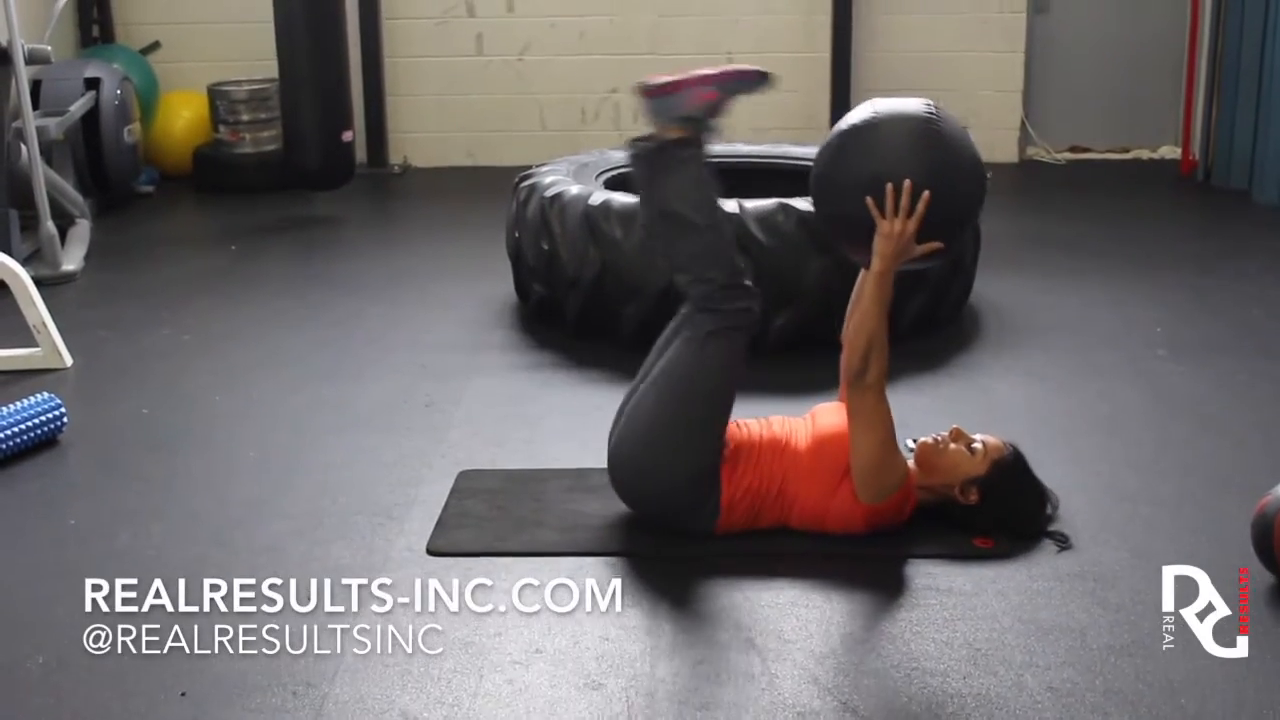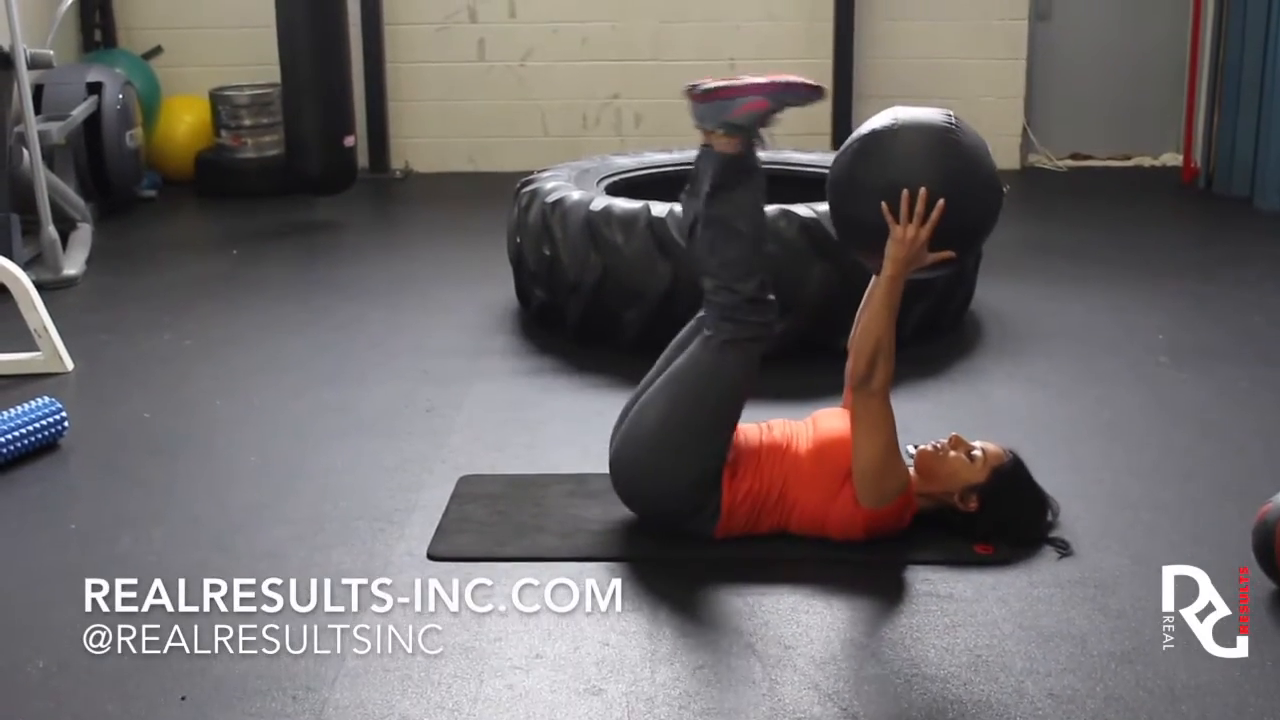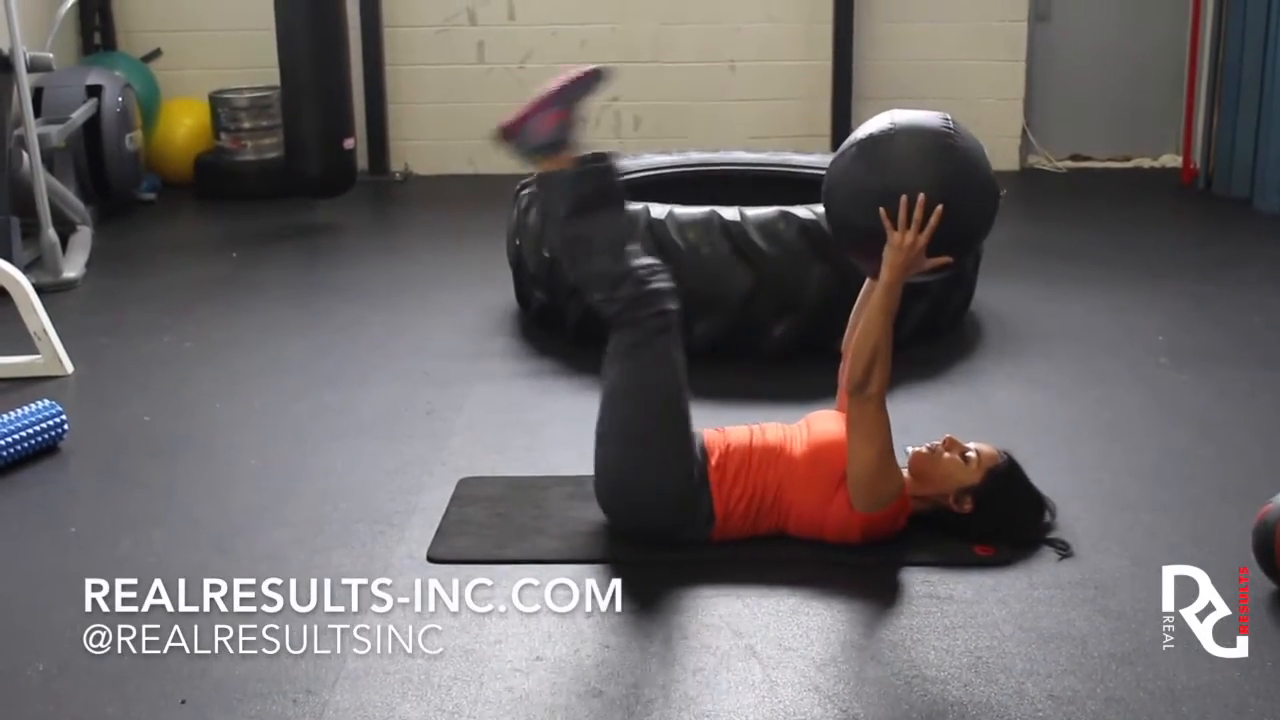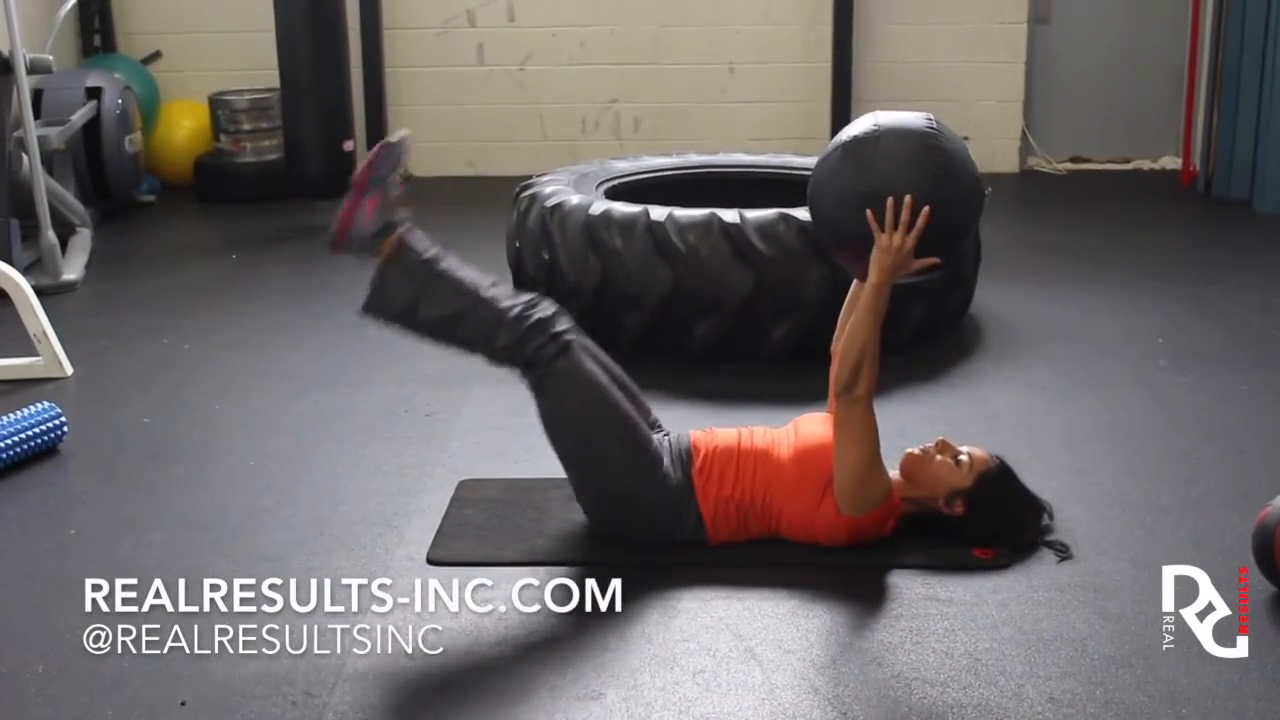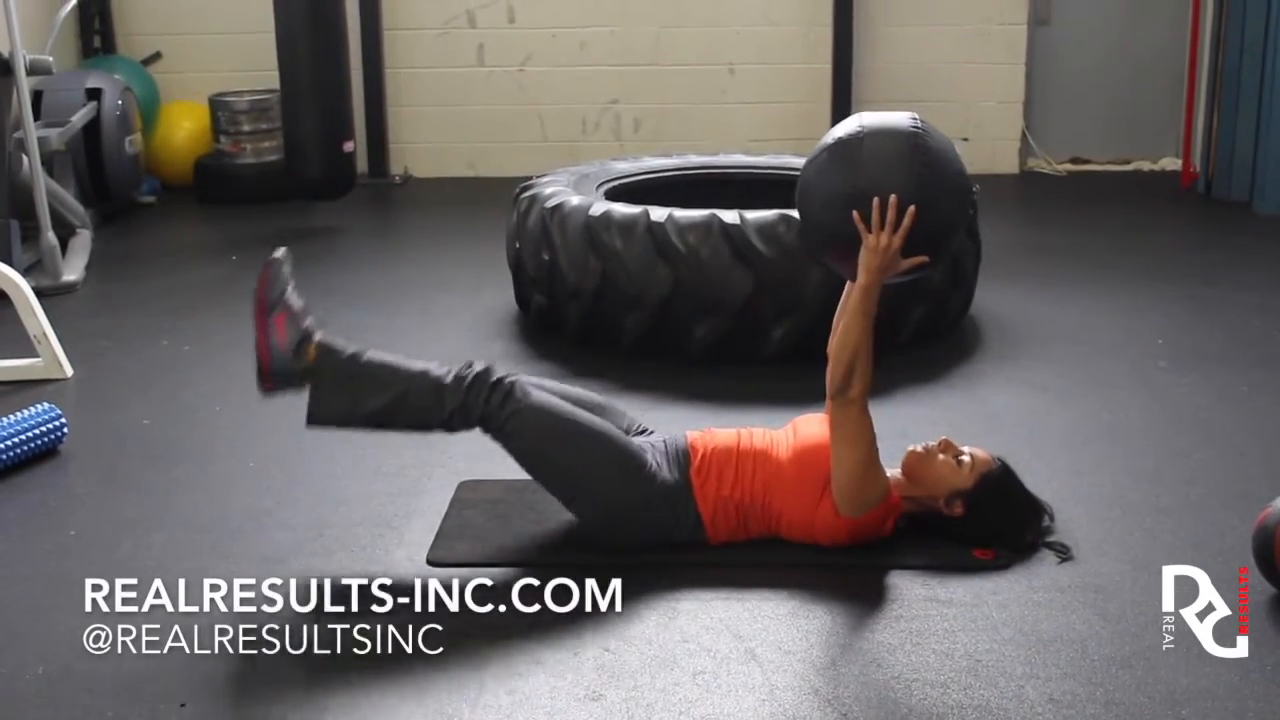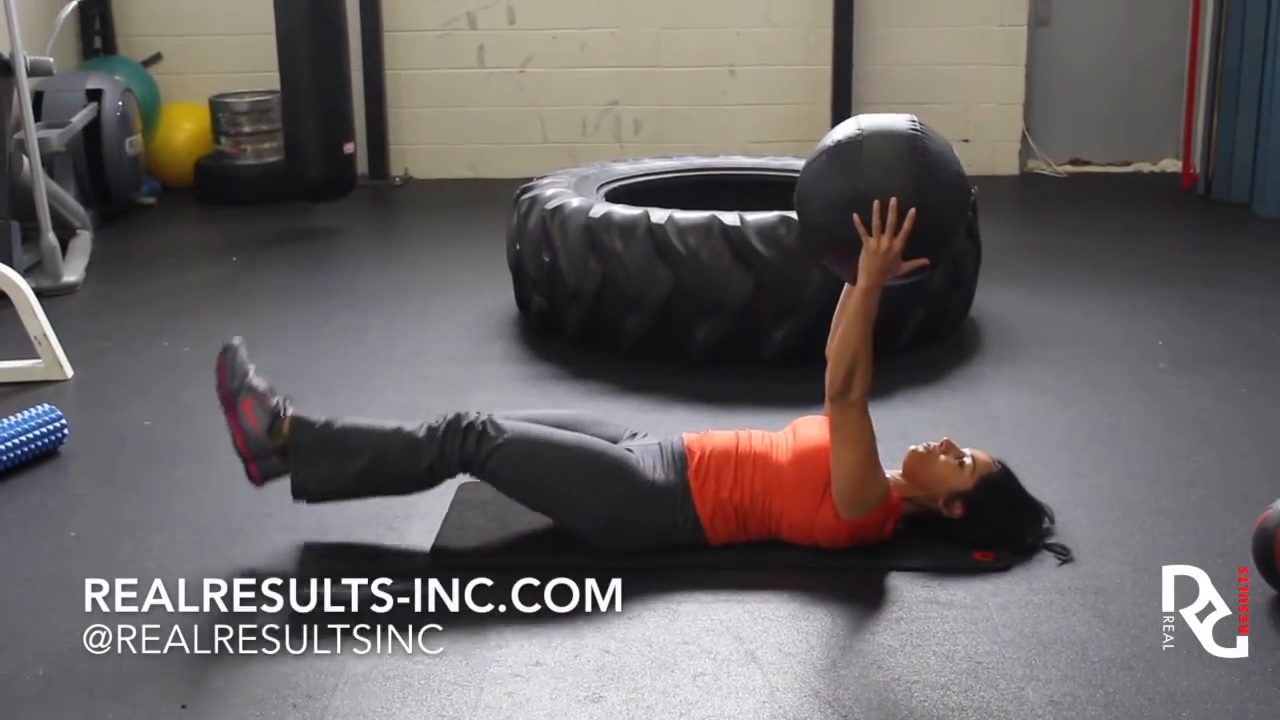
dt=0.3s
person 1, frame 1
left shoulder: (885, 496)
right shoulder: (891, 471)
left elbow: (862, 377)
right elbow: (858, 358)
left wrist: (883, 265)
right wrist: (878, 259)
left hip: (659, 476)
right hip: (655, 458)
left knee: (722, 305)
right knee: (714, 297)
left ankle: (677, 134)
right ankle: (669, 140)
person 1, frame 2
left shoulder: (887, 502)
right shoulder: (885, 473)
left elbow: (868, 382)
right elbow: (864, 363)
left wrist: (894, 273)
right wrist: (888, 265)
left hip: (659, 472)
left knee: (739, 316)
right knee: (732, 308)
left ankle: (733, 139)
right ankle: (725, 137)
person 1, frame 3
left shoulder: (883, 503)
right shoulder: (895, 484)
left elbow: (868, 384)
right elbow: (853, 358)
left wrist: (895, 274)
right wrist: (881, 268)
left hip: (657, 498)
right hip: (701, 467)
left knee: (649, 309)
right knee: (645, 312)
left ankle: (555, 161)
right ankle: (557, 162)
person 1, frame 4
left shoulder: (872, 510)
right shoulder: (883, 490)
left elbow: (849, 390)
right elbow: (845, 363)
left wrist: (879, 280)
right wrist: (870, 271)
left hip: (653, 500)
right hip: (665, 464)
left knee: (543, 336)
right knee: (547, 334)
left ankle: (387, 244)
right ankle: (394, 242)
person 1, frame 5
left shoulder: (869, 510)
right shoulder: (880, 484)
left elbow: (843, 391)
right elbow: (846, 385)
left wrist: (869, 281)
right wrist: (866, 275)
left hip: (654, 501)
right hip: (666, 461)
left knee: (488, 391)
right knee: (503, 388)
left ankle: (307, 359)
right ankle: (314, 362)
person 1, frame 6
left shoulder: (869, 511)
right shoulder: (876, 486)
left elbow: (843, 394)
right elbow: (840, 370)
left wrist: (870, 283)
right wrist: (864, 276)
left hip: (653, 506)
right hip: (661, 462)
left knee: (467, 437)
right knee: (481, 426)
left ankle: (282, 436)
right ankle: (287, 435)
